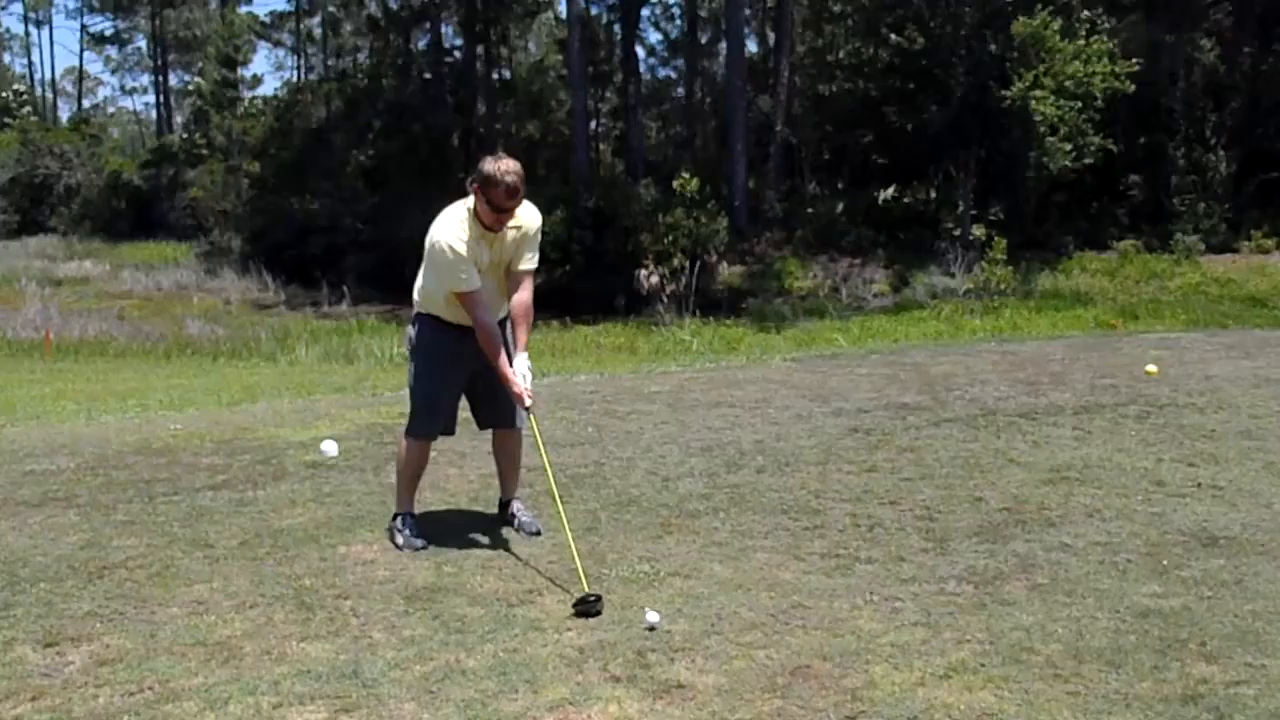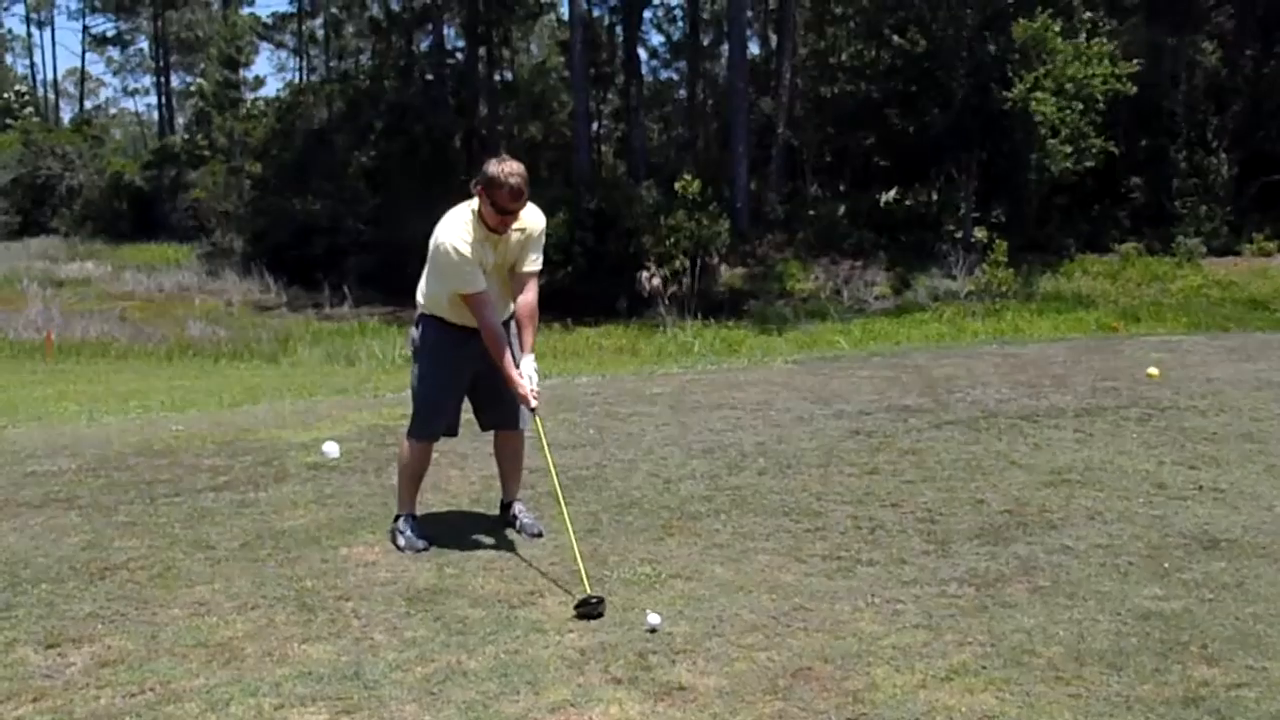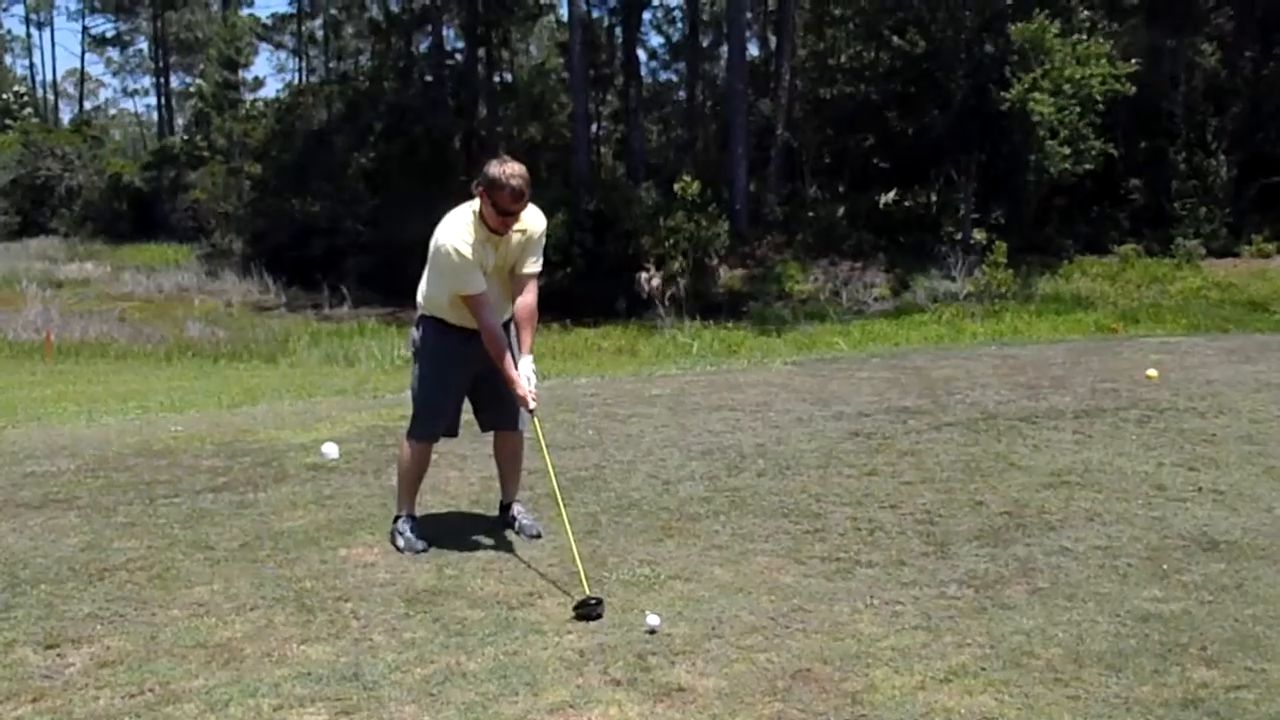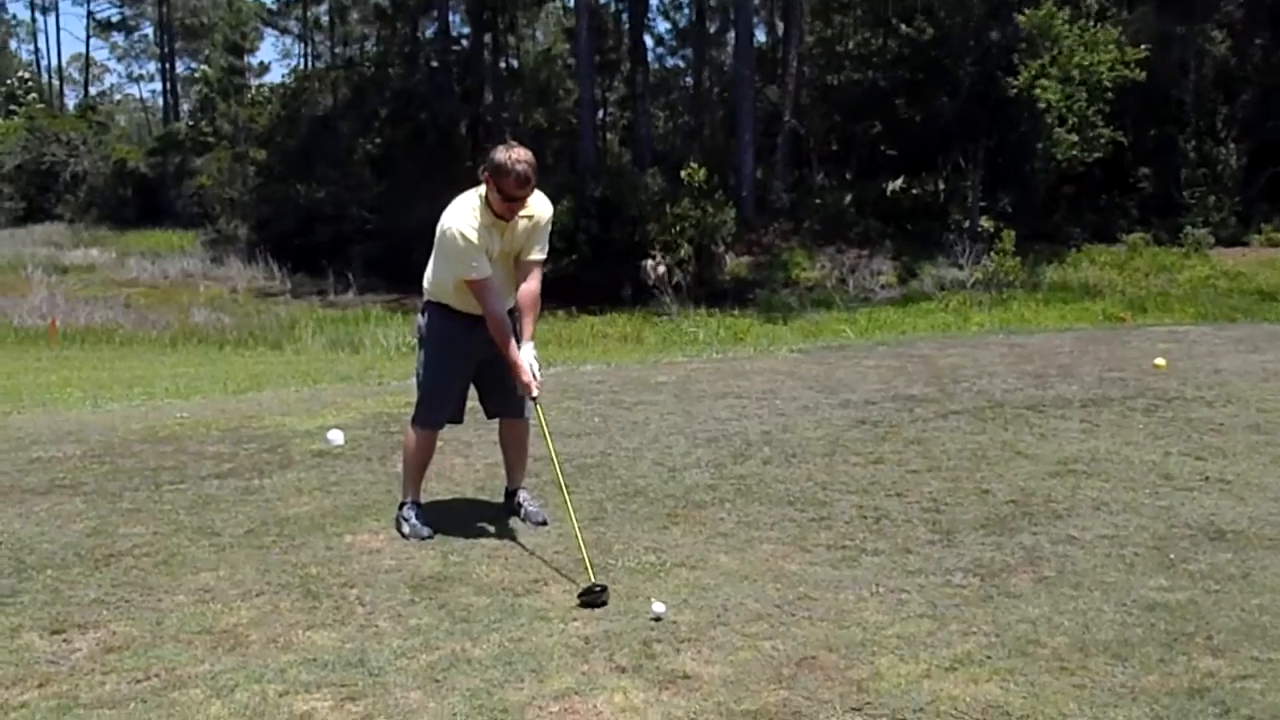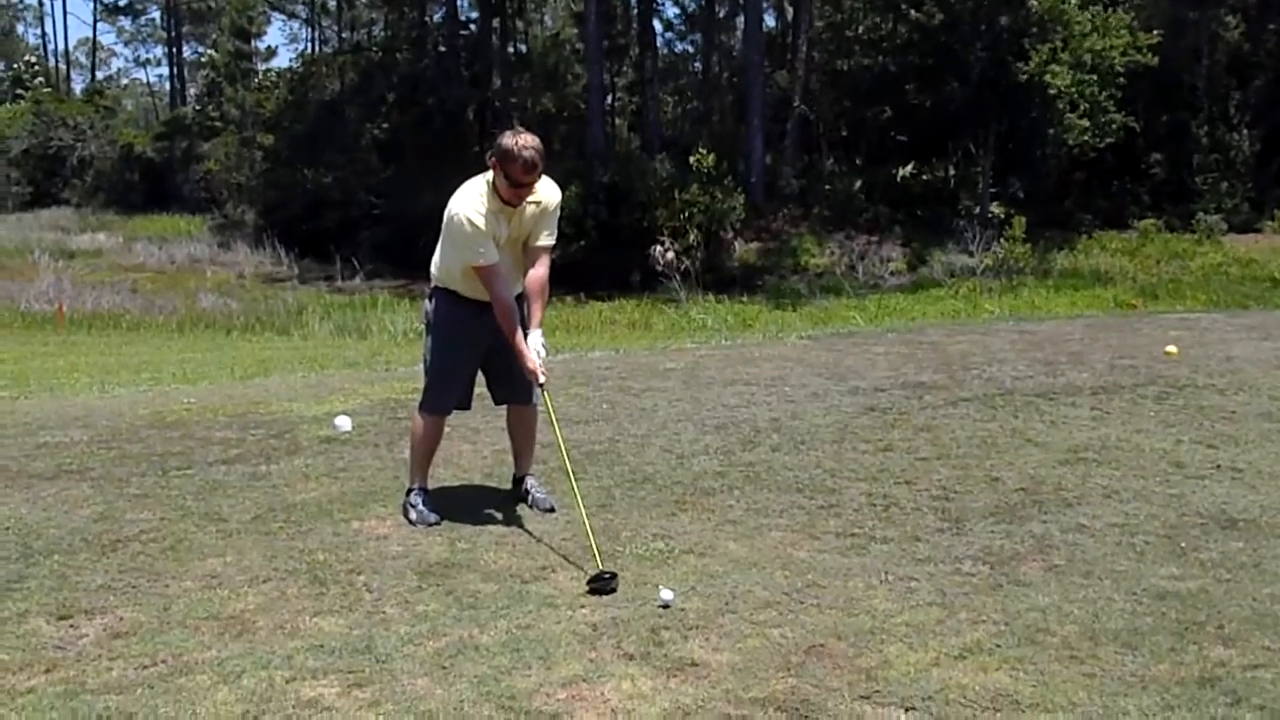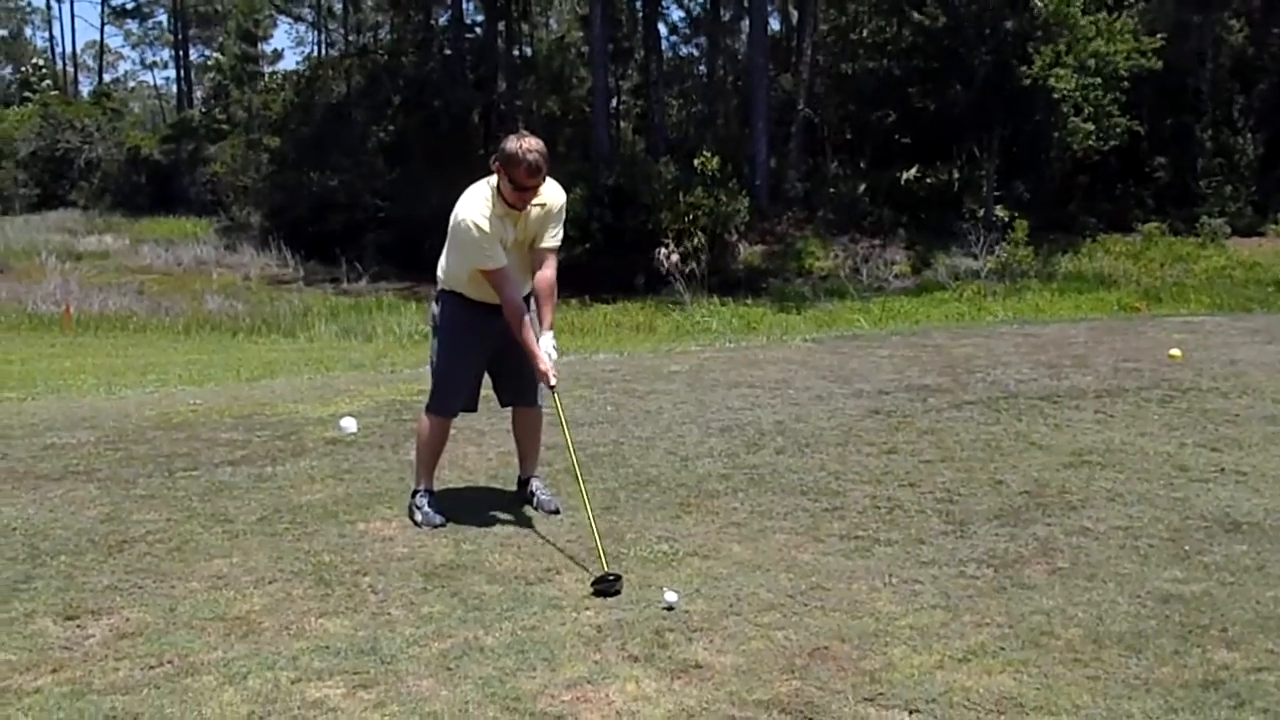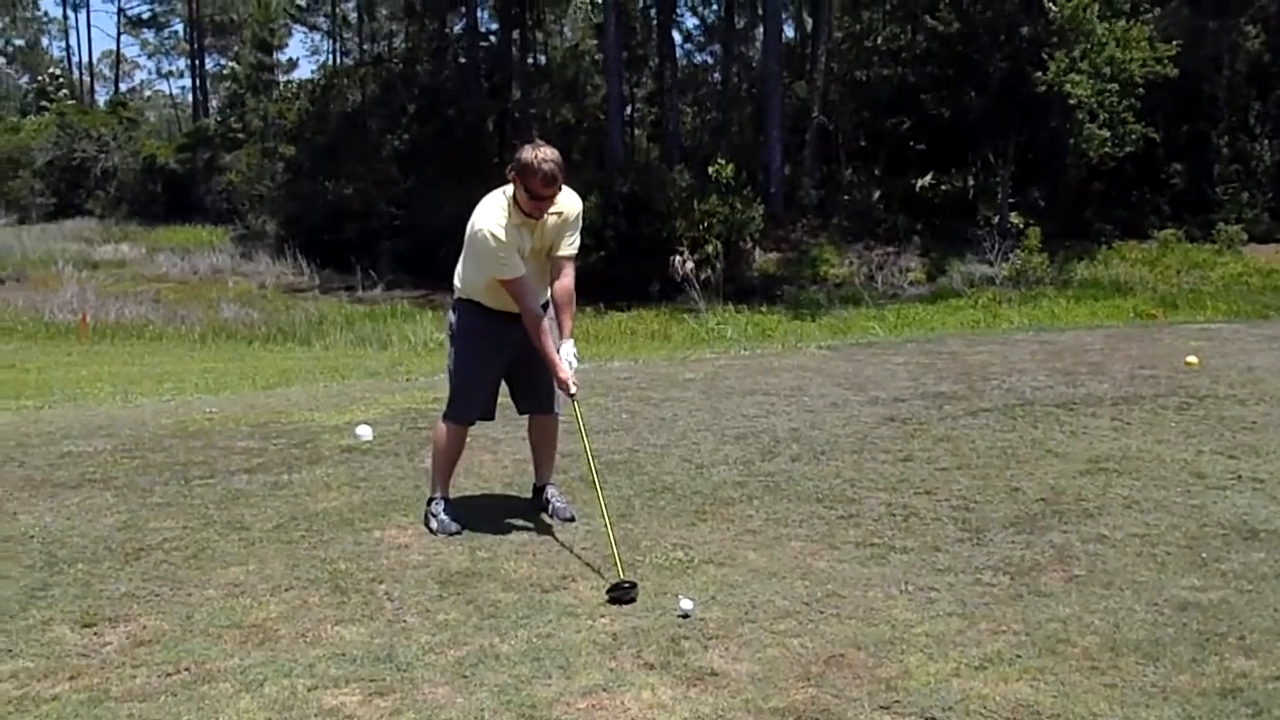
dt=0.2s
person 1, frame 1
left shoulder: (528, 219)
right shoulder: (449, 236)
left elbow: (521, 290)
right elbow: (478, 315)
left wrist: (521, 356)
right wrist: (508, 377)
left hip: (494, 325)
right hip: (441, 328)
left knee: (508, 418)
right knee: (423, 425)
left ankle: (510, 502)
right ankle: (403, 514)
person 1, frame 2
left shoulder: (532, 221)
right shoulder: (453, 237)
left elbow: (526, 290)
right elbow: (485, 316)
left wrist: (527, 356)
right wrist: (513, 378)
left hip: (498, 326)
right hip: (444, 329)
left knee: (511, 419)
right knee: (425, 426)
left ankle: (512, 503)
right ankle: (405, 516)
person 1, frame 3
left shoulder: (533, 224)
right shoulder: (454, 239)
left elbow: (525, 292)
right elbow: (484, 316)
left wrist: (525, 358)
right wrist: (512, 379)
left hip: (497, 328)
right hip: (444, 331)
left knee: (510, 421)
right knee: (425, 427)
left ankle: (511, 505)
right ankle: (405, 517)
person 1, frame 4
left shoulder: (539, 210)
right shoulder: (460, 224)
left elbow: (529, 279)
right elbow: (488, 302)
left wrist: (527, 344)
right wrist: (516, 364)
left hip: (503, 314)
right hip: (449, 316)
left knee: (516, 407)
right knee: (430, 414)
left ankle: (516, 492)
right ankle: (410, 504)
person 1, frame 5
left shoulder: (547, 196)
right shoulder: (467, 209)
left elbow: (537, 266)
right elbow: (496, 289)
left wrist: (535, 332)
right wrist: (521, 352)
left hip: (511, 302)
right hip: (457, 303)
left knee: (523, 393)
right knee: (437, 401)
left ankle: (523, 478)
right ankle: (417, 490)
person 1, frame 6
left shoulder: (552, 198)
right shoulder: (473, 214)
left elbow: (544, 268)
right elbow: (507, 291)
left wrist: (546, 333)
right wrist: (534, 354)
left hip: (515, 304)
right hip: (463, 306)
left knee: (528, 396)
right knee: (443, 402)
left ankle: (529, 480)
right ankle: (422, 492)
person 1, frame 7
left shoulder: (569, 206)
right shoulder: (490, 224)
left elbow: (562, 276)
right elbow: (526, 301)
left wrist: (567, 341)
right wrist: (554, 362)
left hip: (532, 312)
right hip: (480, 314)
left knee: (545, 403)
right knee: (461, 410)
left ankle: (544, 487)
right ankle: (438, 499)
